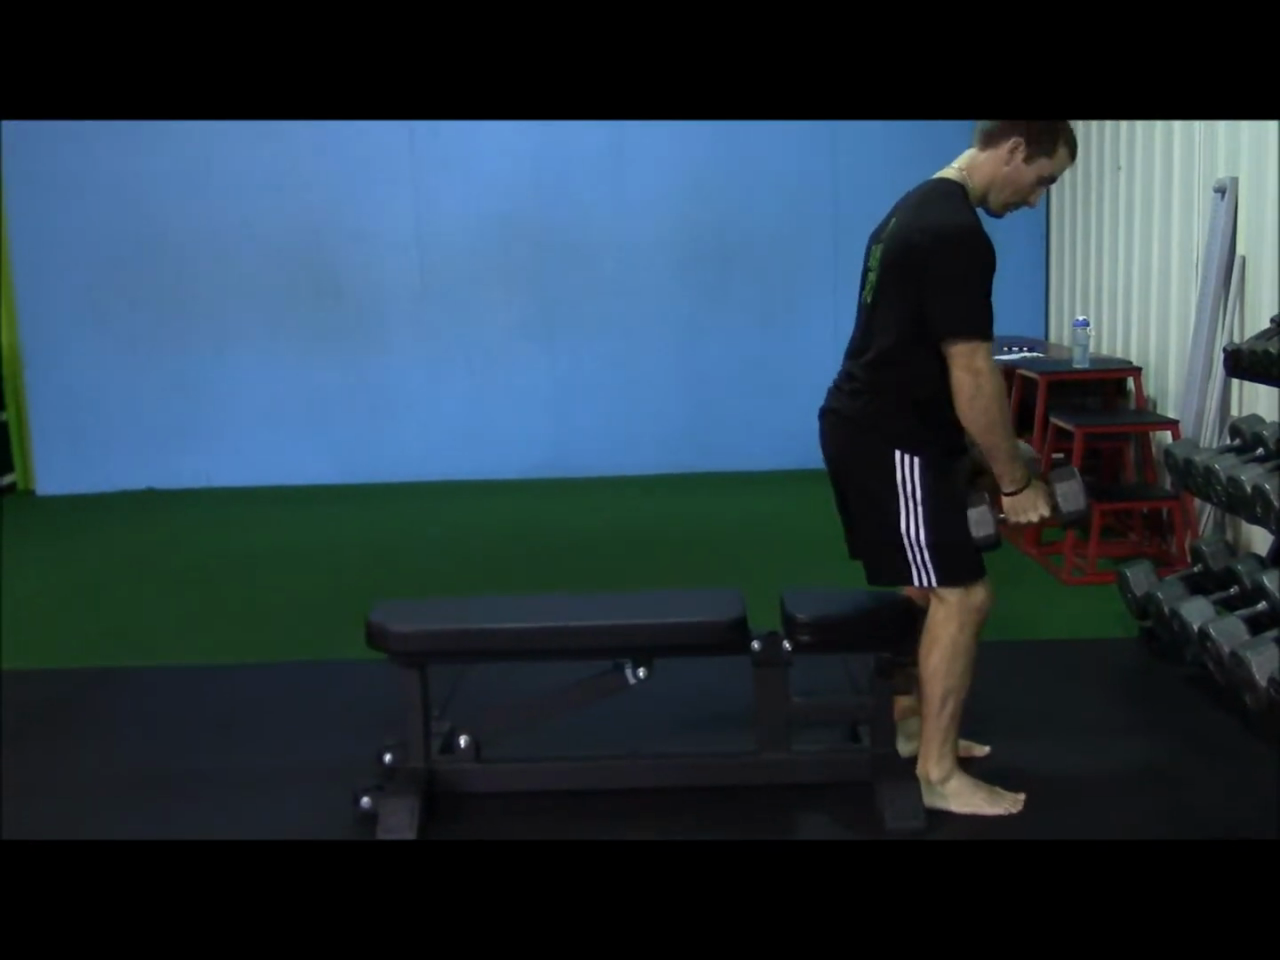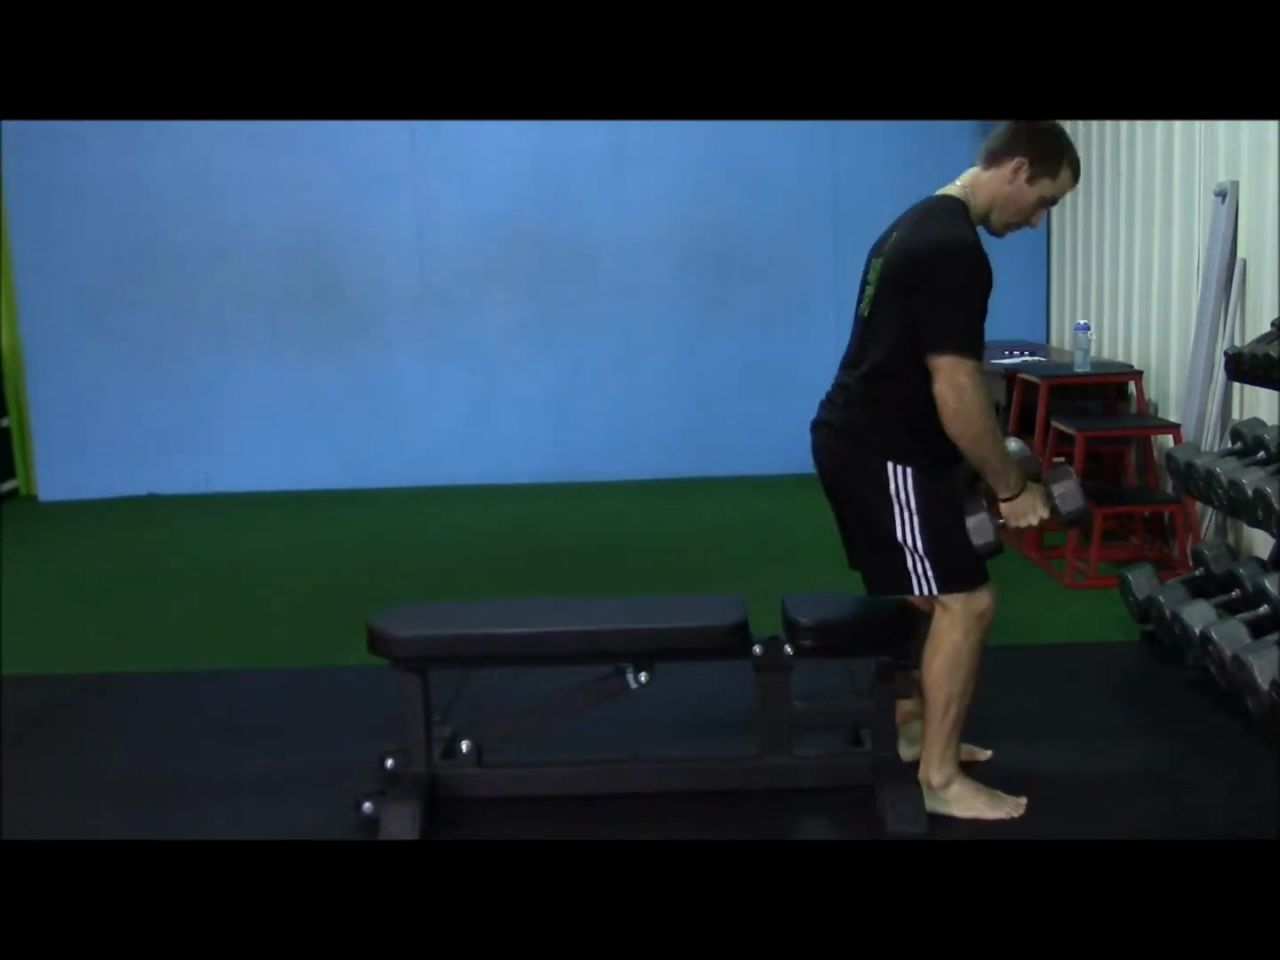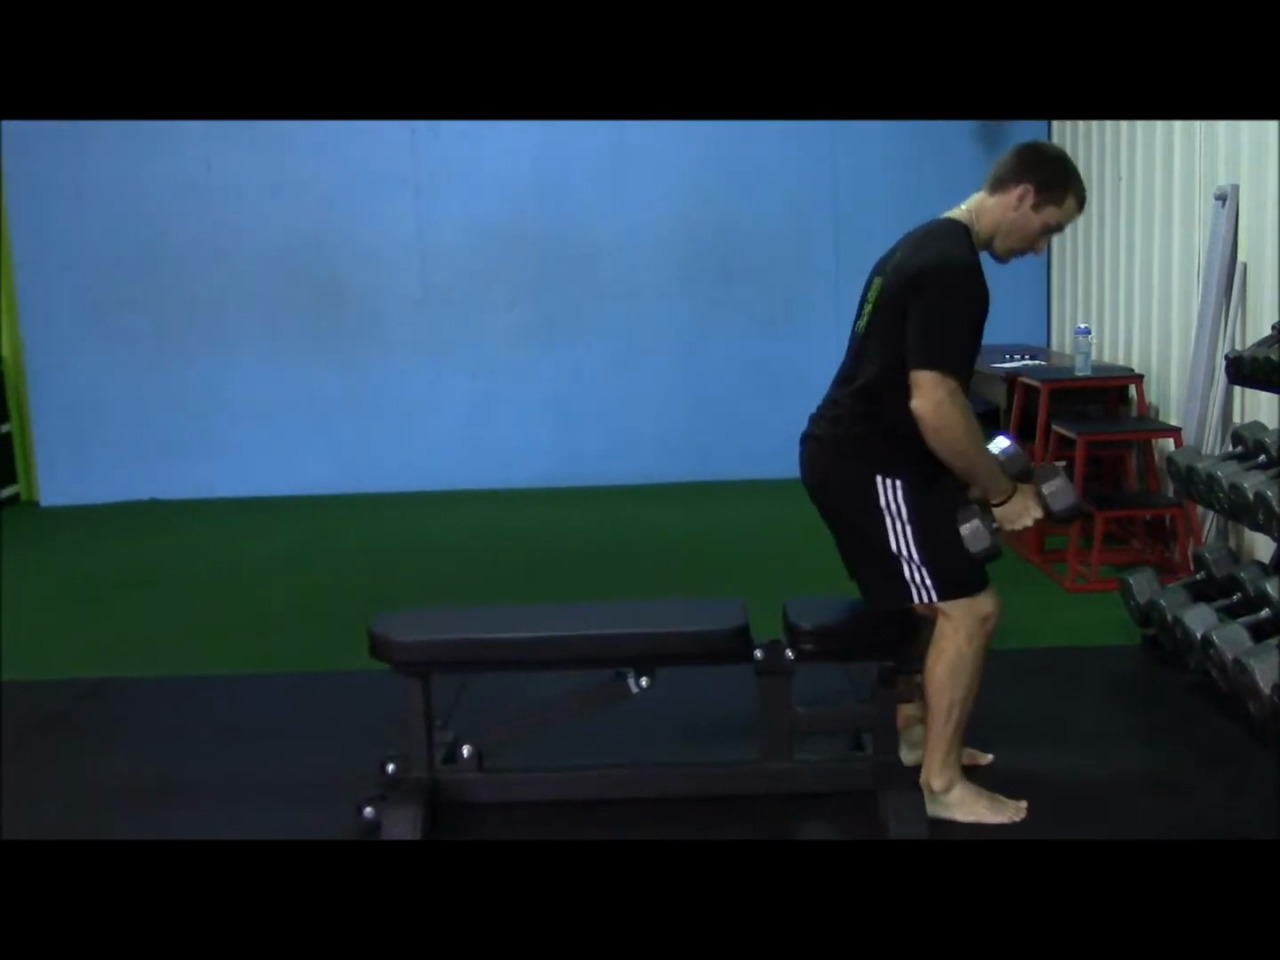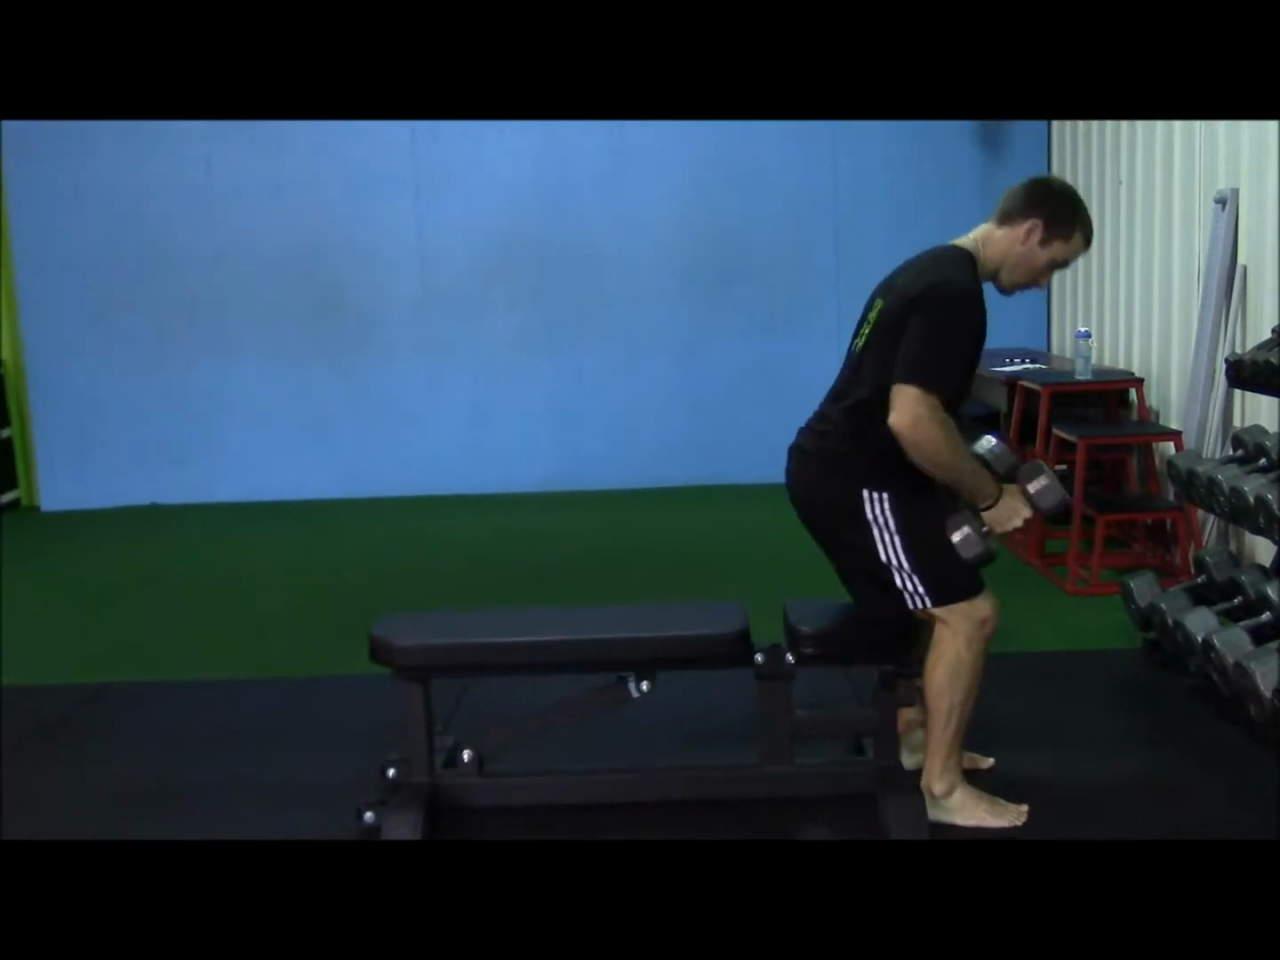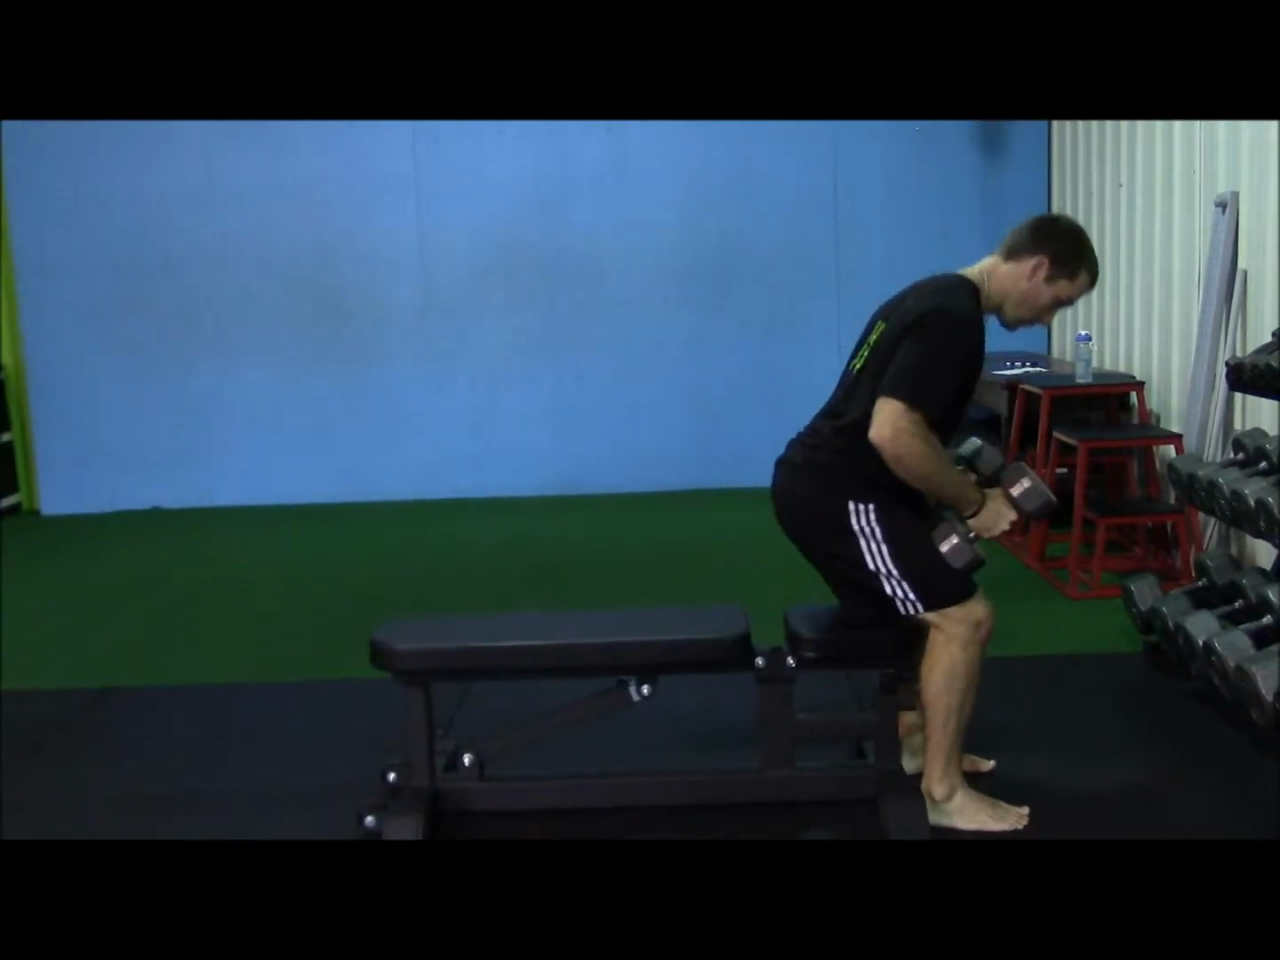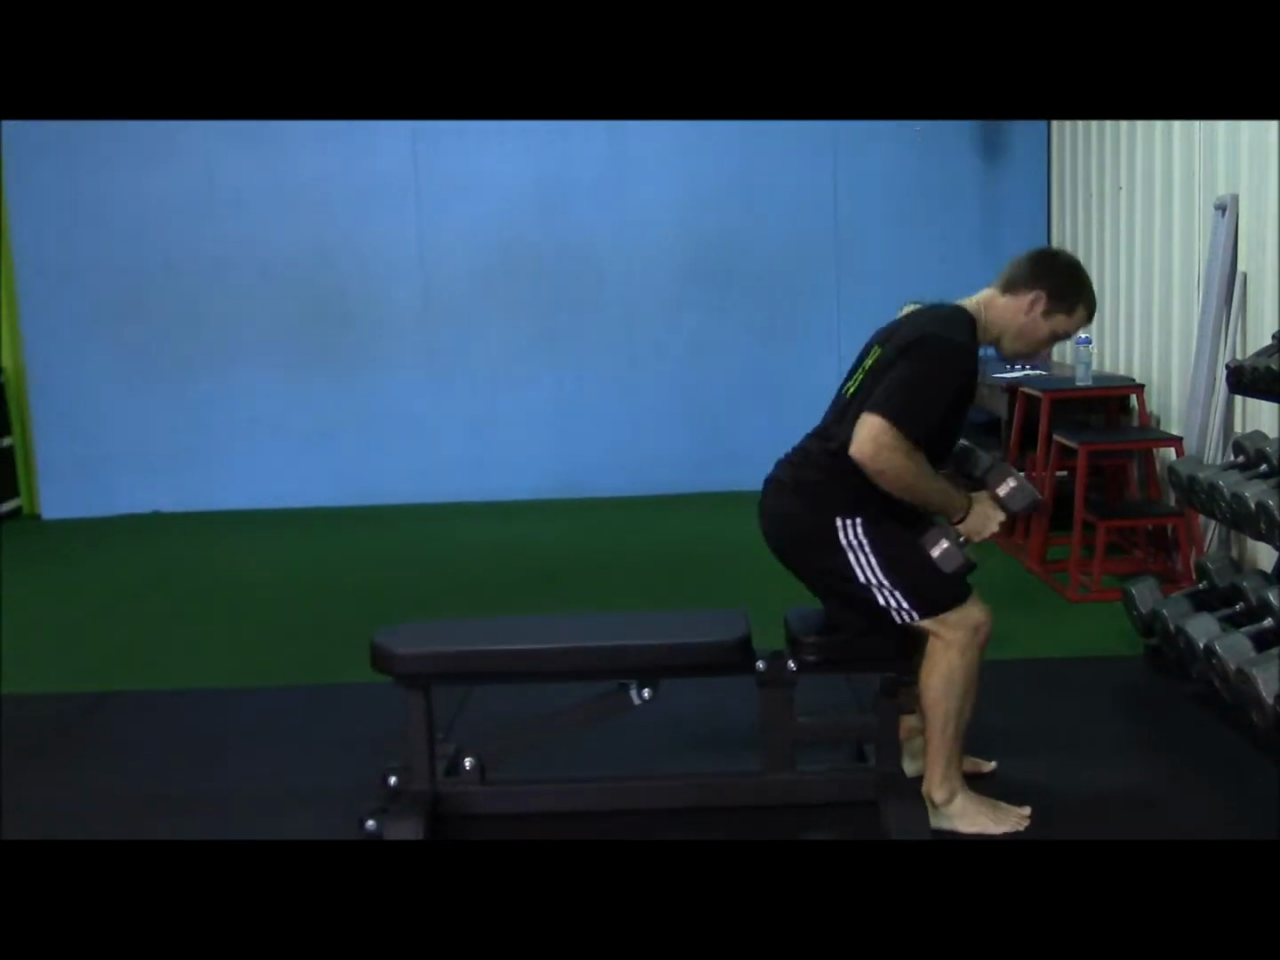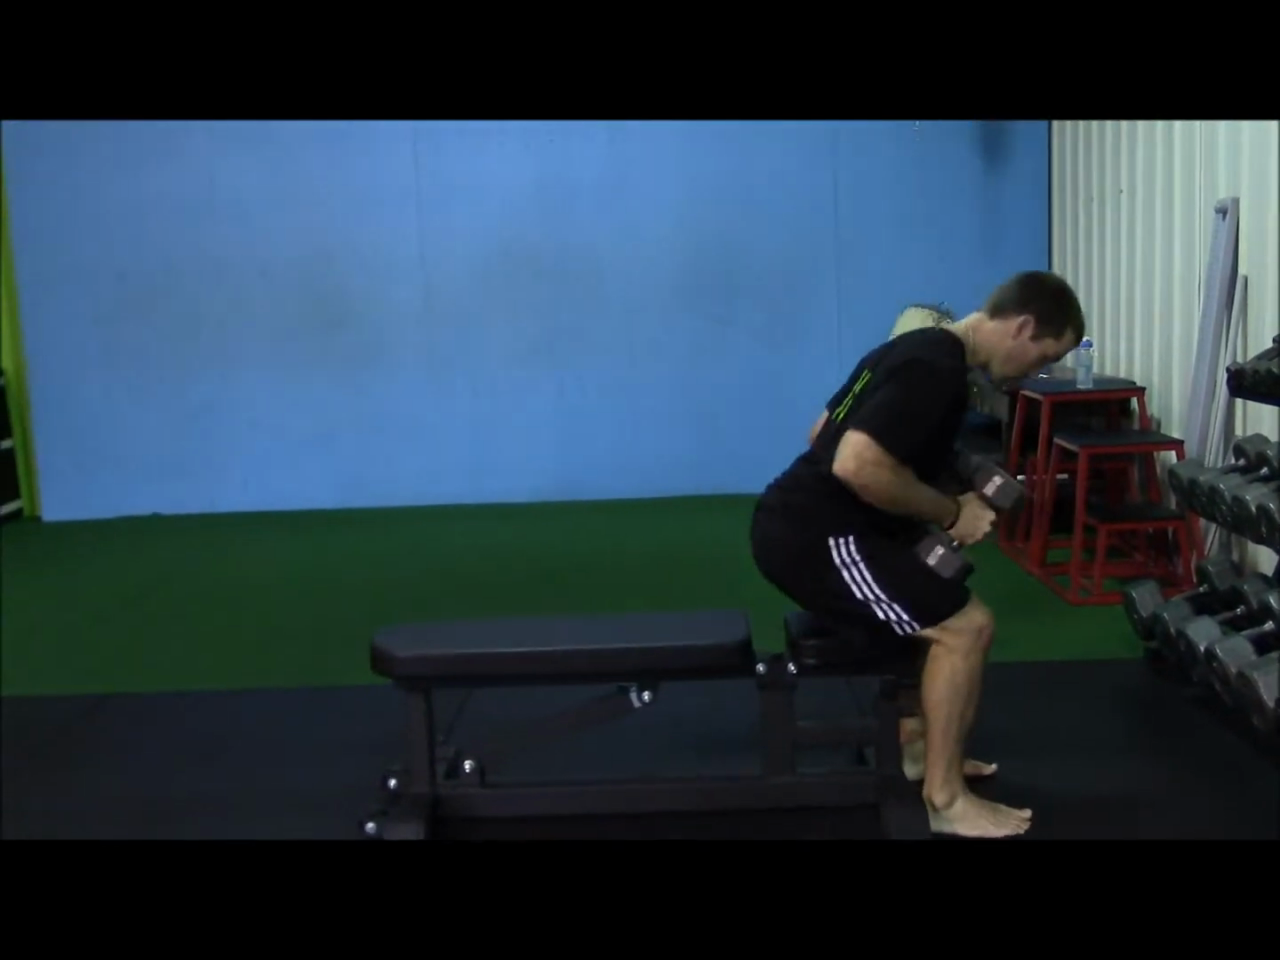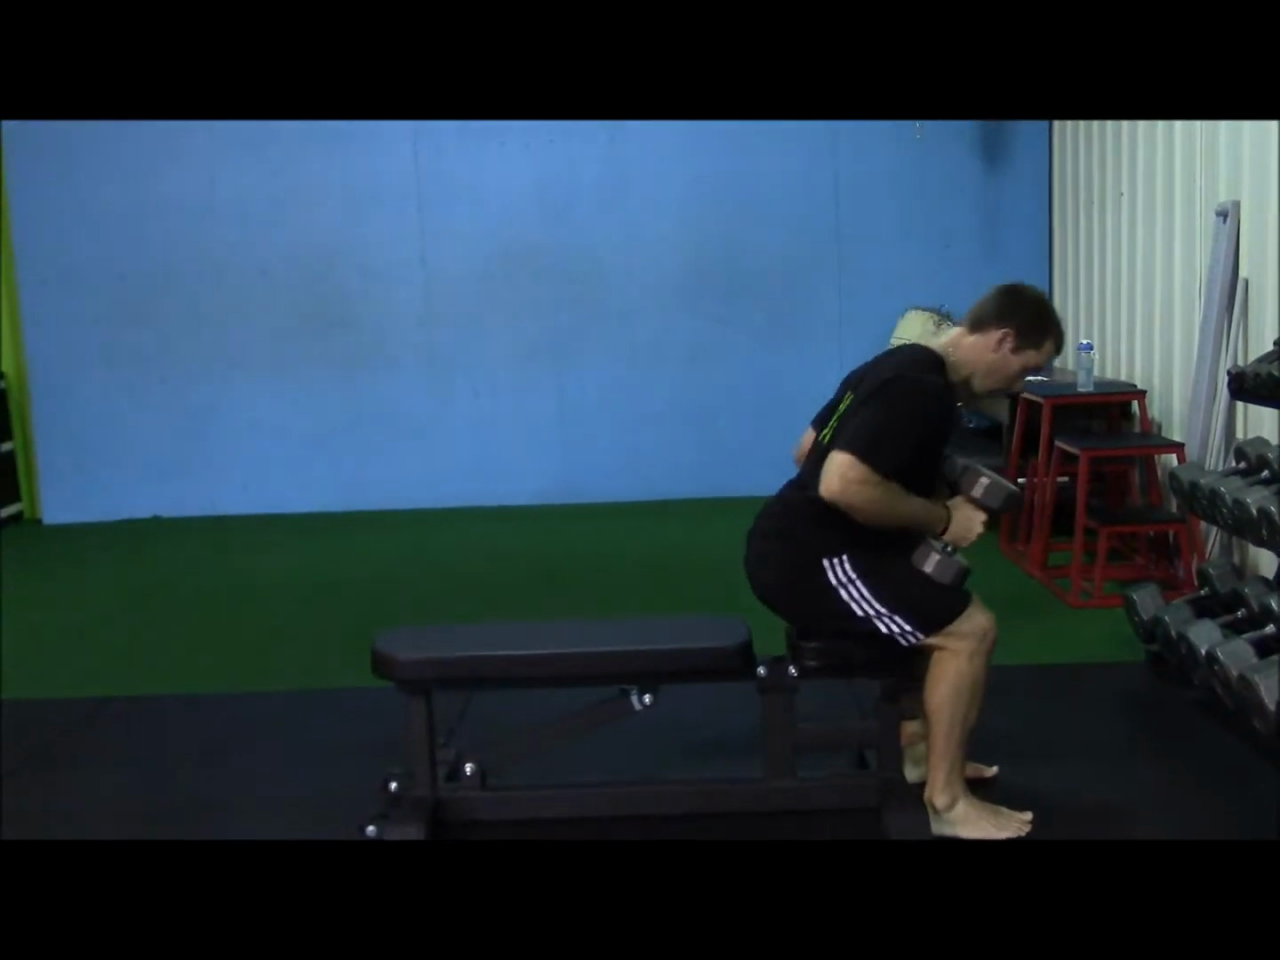
dt=0.1s
person 1, frame 1
left shoulder: (922, 207)
right shoulder: (955, 231)
right elbow: (972, 374)
right wrist: (1016, 481)
left hip: (866, 423)
right hip: (892, 439)
left knee: (924, 588)
right knee: (961, 595)
left ankle: (909, 722)
right ankle: (938, 774)
person 1, frame 2
left shoulder: (925, 223)
right shoulder: (955, 248)
right elbow: (956, 390)
left wrist: (987, 467)
right wrist: (1012, 488)
left hip: (859, 436)
right hip: (881, 449)
left knee: (929, 590)
right knee: (966, 601)
left ankle: (910, 724)
right ankle: (941, 778)
person 1, frame 3
left shoulder: (928, 244)
right shoulder: (954, 270)
right elbow: (934, 404)
left wrist: (975, 476)
right wrist: (1003, 492)
left hip: (848, 449)
right hip: (870, 463)
left knee: (931, 597)
right knee: (968, 607)
left ankle: (910, 728)
right ankle: (941, 782)
person 1, frame 4
left shoulder: (935, 269)
right shoulder: (955, 296)
right elbow: (911, 420)
left wrist: (969, 484)
right wrist: (992, 498)
left hip: (831, 465)
right hip: (850, 480)
left knee: (937, 599)
right knee: (969, 611)
left ankle: (913, 734)
right ankle: (944, 787)
person 1, frame 5
left shoulder: (938, 295)
right shoulder: (955, 322)
right elbow: (893, 434)
left wrist: (959, 488)
right wrist: (976, 504)
left hip: (820, 478)
right hip: (836, 494)
left knee: (933, 603)
right knee: (963, 616)
left ankle: (913, 736)
right ankle: (943, 791)
person 1, frame 6
left shoulder: (932, 325)
right shoulder: (949, 350)
right elbow: (873, 449)
left wrist: (948, 503)
right wrist: (962, 510)
left hip: (806, 498)
right hip: (820, 514)
left knee: (942, 600)
right knee: (964, 620)
left ankle: (910, 739)
right ankle: (945, 795)
person 1, frame 7
left shoulder: (924, 348)
right shoulder: (937, 373)
left elbow: (825, 432)
right elbow: (857, 464)
left wrist: (939, 504)
right wrist: (951, 514)
left hip: (799, 520)
right hip: (813, 535)
left knee: (940, 606)
right knee: (966, 626)
left ankle: (912, 743)
right ankle: (944, 798)
person 1, frame 8
left shoulder: (903, 366)
right shoulder: (920, 390)
left elbow: (809, 449)
right elbow: (843, 485)
left wrist: (930, 506)
right wrist: (941, 519)
left hip: (791, 543)
right hip: (806, 559)
left knee: (951, 608)
right knee: (972, 629)
left ankle: (912, 746)
right ankle: (946, 801)
